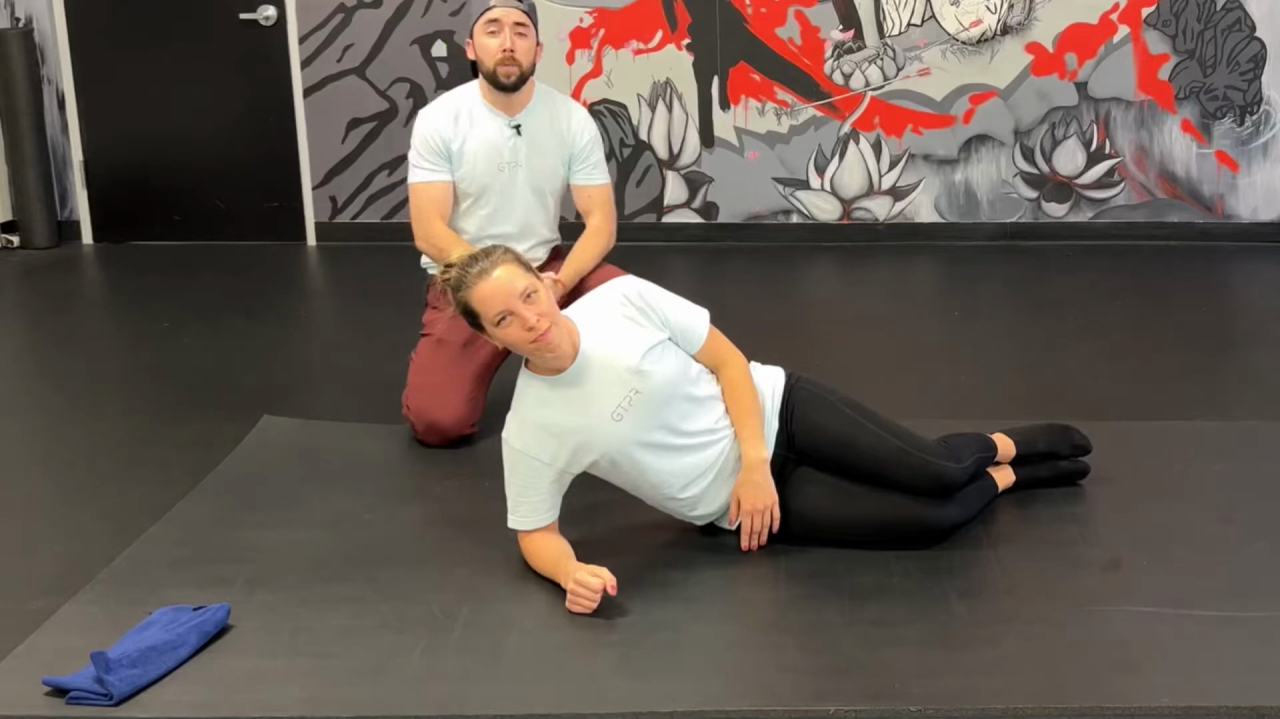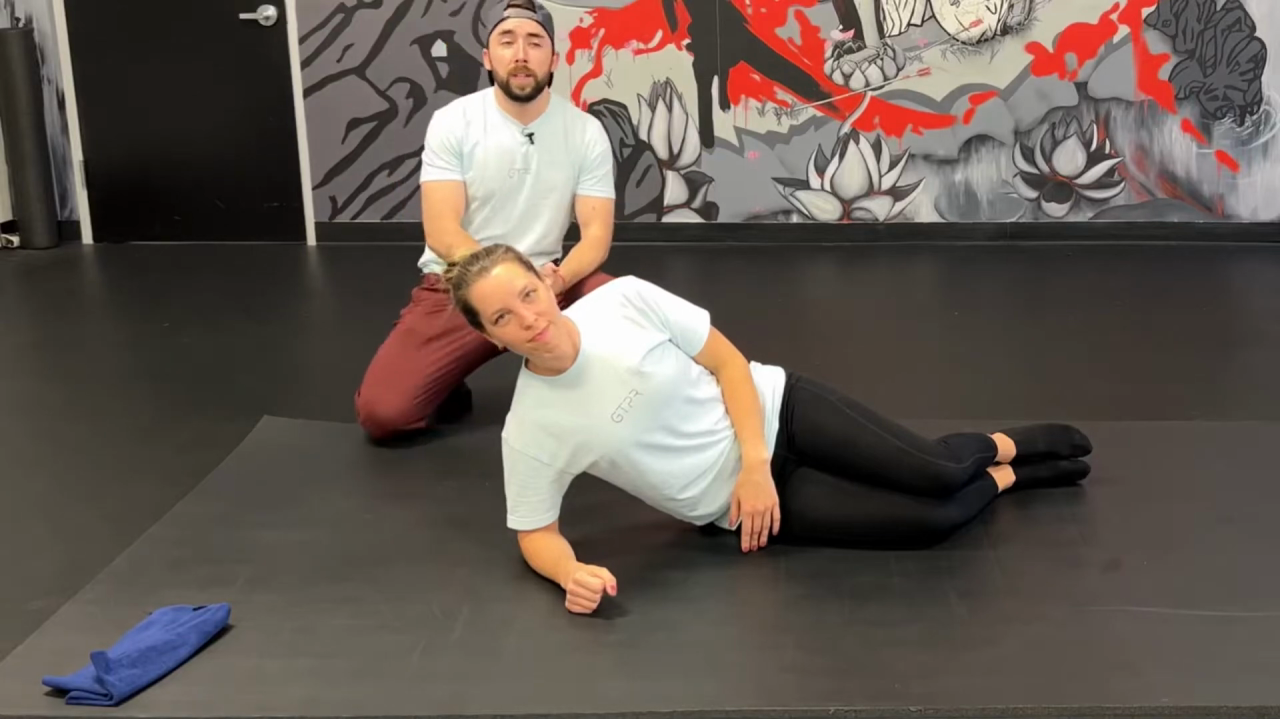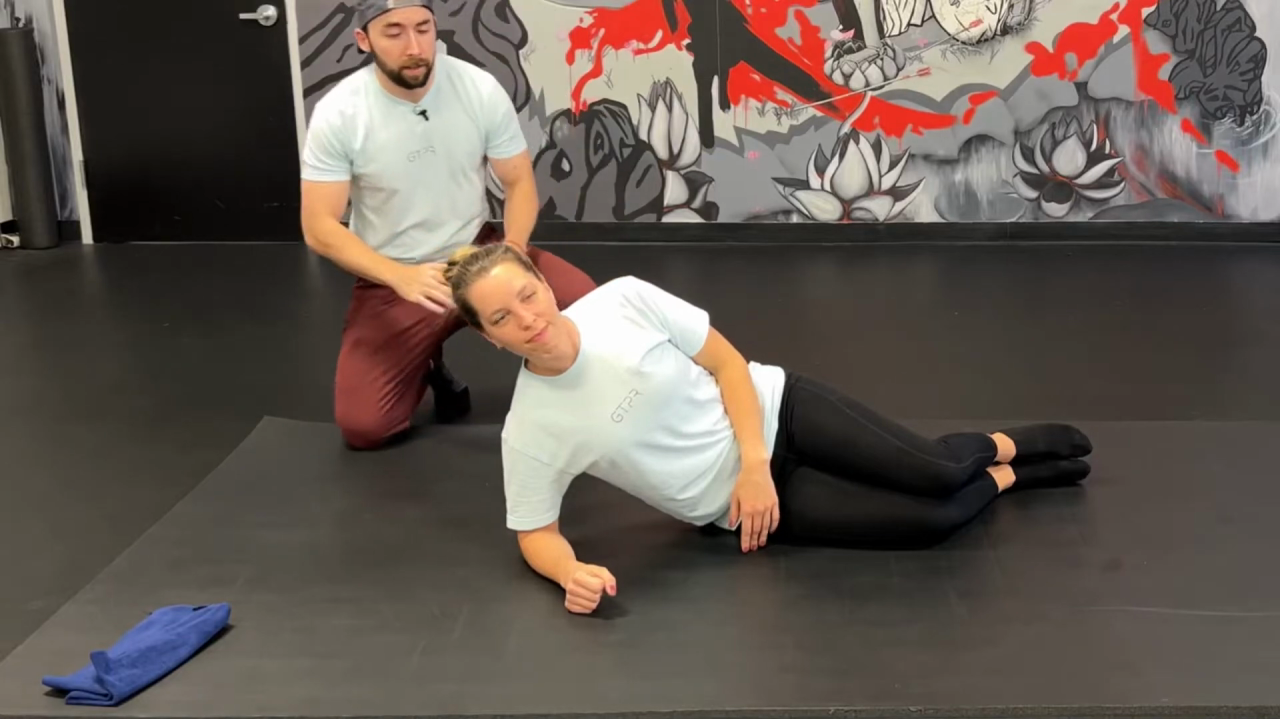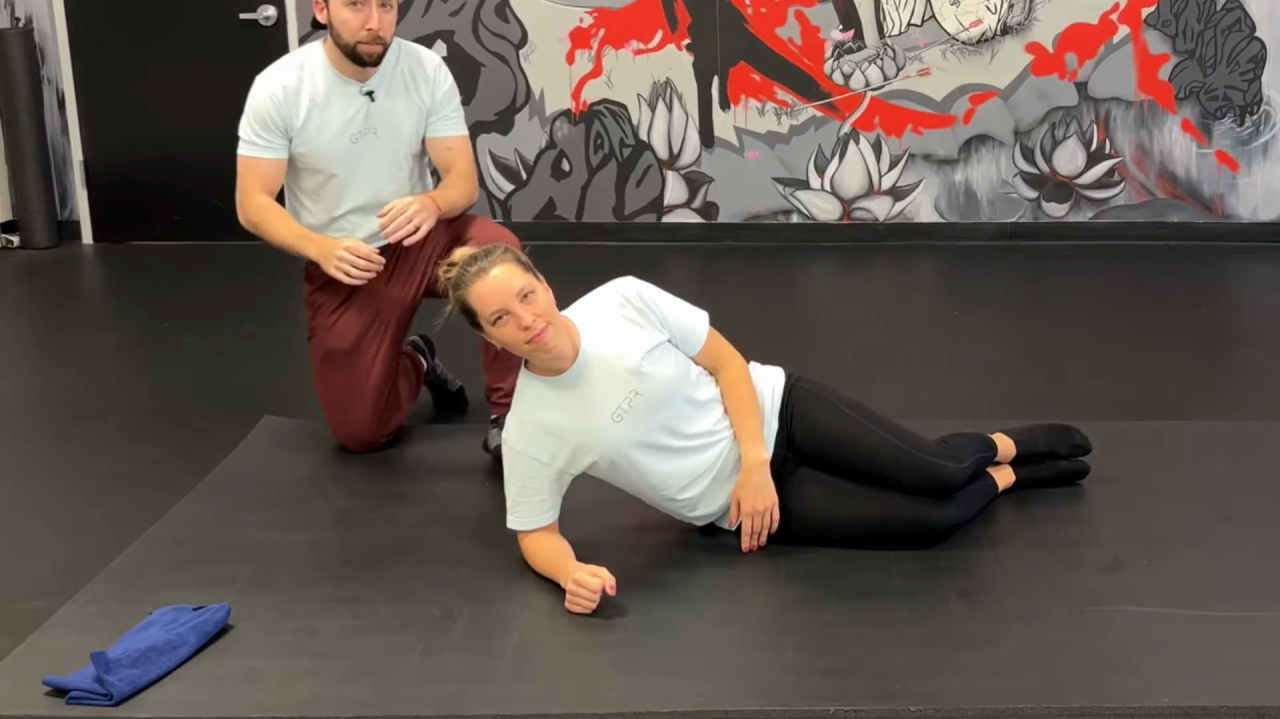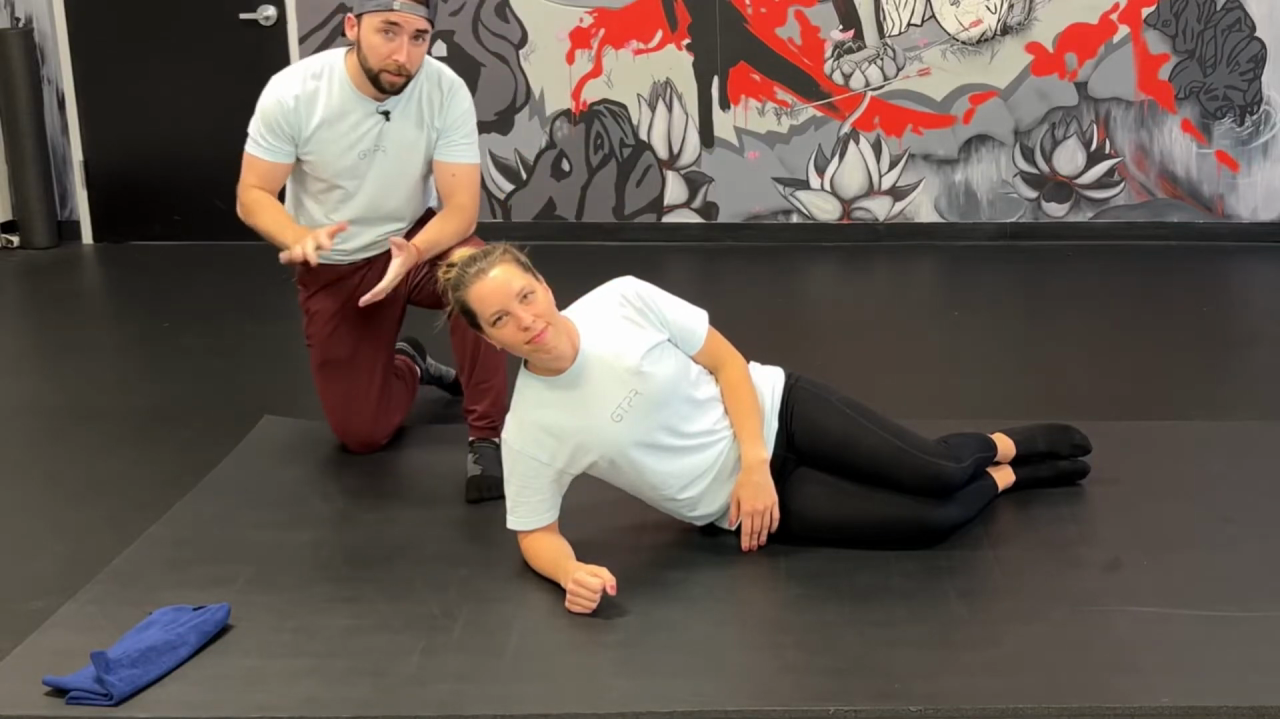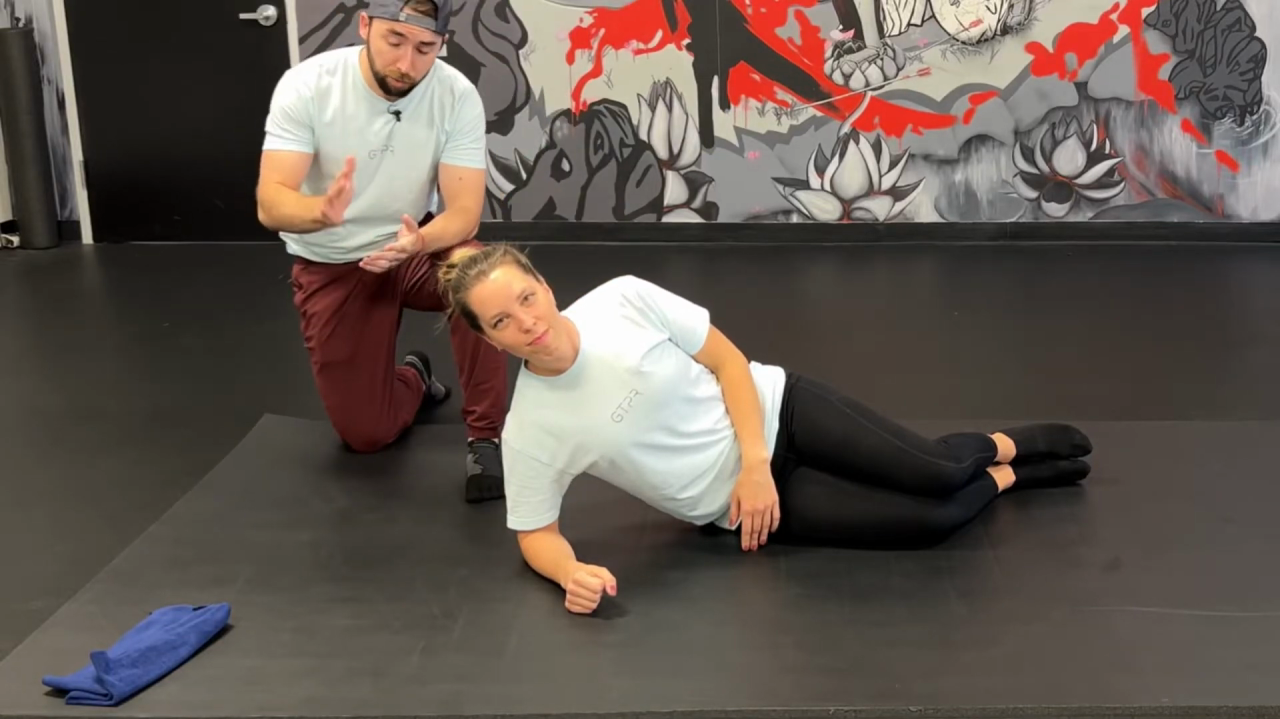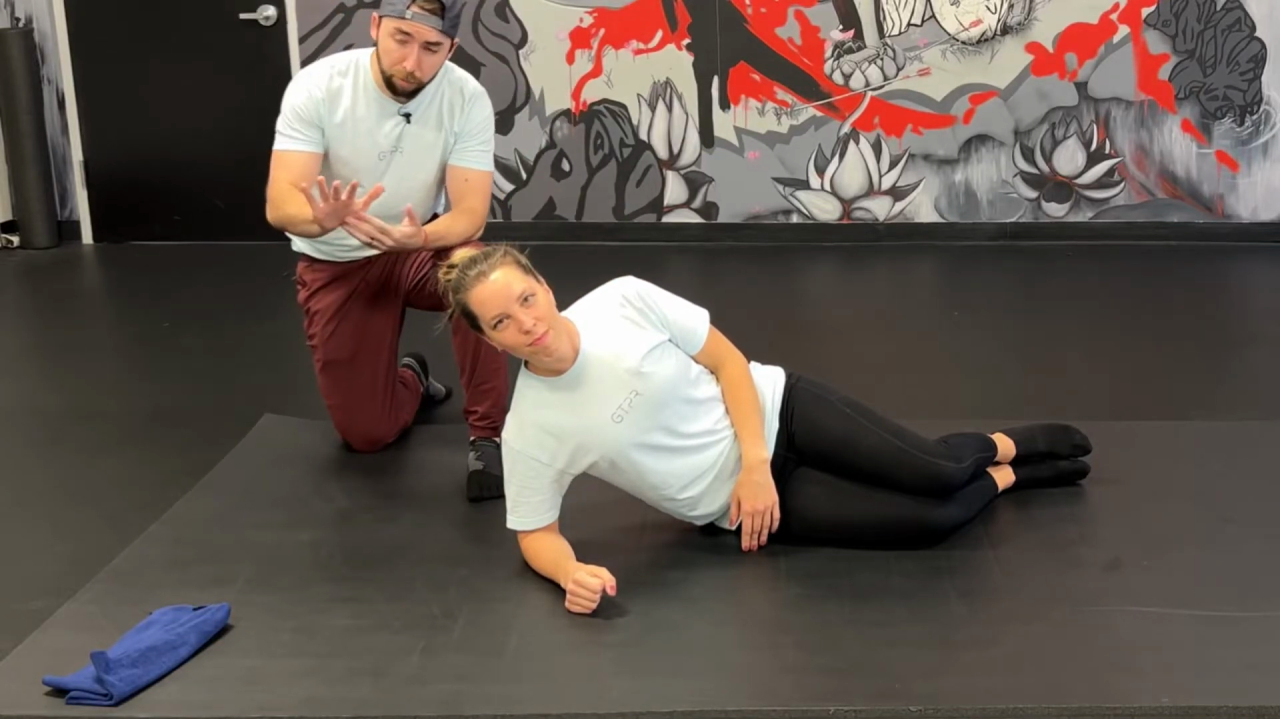
dt=0.5s
person 1, frame 1
left shoulder: (625, 297)
right shoulder: (529, 430)
left elbow: (729, 362)
right elbow: (535, 533)
left wrist: (754, 462)
right wrist: (570, 573)
left hip: (770, 409)
right hip: (729, 498)
left knee: (935, 472)
right knee: (929, 522)
left ankle: (1005, 444)
right ankle: (1003, 478)
person 1, frame 2
left shoulder: (625, 299)
right shoulder: (529, 432)
left elbow: (729, 363)
right elbow: (534, 533)
left wrist: (754, 462)
right wrist: (571, 573)
left hip: (772, 411)
right hip: (726, 499)
left knee: (936, 473)
right knee: (931, 522)
left ankle: (1006, 446)
right ankle: (1005, 479)
person 1, frame 3
left shoulder: (623, 299)
right shoulder: (527, 433)
left elbow: (728, 364)
right elbow: (534, 534)
left wrist: (754, 462)
right wrist: (570, 574)
left hip: (770, 412)
right hip: (728, 497)
left knee: (936, 474)
right knee: (930, 524)
left ankle: (1006, 445)
right ankle: (1005, 479)
person 1, frame 4
left shoulder: (624, 299)
right shoulder: (529, 431)
left elbow: (729, 364)
right elbow: (535, 533)
left wrist: (755, 463)
right wrist: (570, 573)
left hip: (773, 409)
right hip: (730, 500)
left knee: (936, 472)
right knee: (930, 522)
left ankle: (1006, 447)
right ankle: (1004, 478)
person 1, frame 5
left shoulder: (623, 298)
right shoulder: (529, 431)
left elbow: (728, 363)
right elbow: (536, 533)
left wrist: (754, 462)
right wrist: (570, 573)
left hip: (772, 409)
right hip: (730, 497)
left knee: (935, 471)
right knee: (929, 522)
left ankle: (1007, 444)
right ankle: (1005, 478)
person 1, frame 6
left shoulder: (623, 298)
right shoulder: (529, 431)
left elbow: (729, 362)
right elbow: (535, 533)
left wrist: (755, 462)
right wrist: (570, 572)
left hip: (773, 410)
right hip: (728, 501)
left knee: (935, 473)
right knee: (931, 522)
left ankle: (1007, 446)
right ankle: (1003, 479)
person 1, frame 7
left shoulder: (624, 298)
right shoulder: (528, 431)
left elbow: (729, 361)
right elbow: (535, 533)
left wrist: (754, 462)
right wrist: (570, 573)
left hip: (772, 409)
right hip: (726, 495)
left knee: (935, 472)
right knee: (929, 523)
left ankle: (1004, 444)
right ankle: (1004, 479)
person 2, frame 1
left shoulder: (574, 121)
right shoulder: (438, 120)
left elbow: (601, 223)
right elbow: (430, 232)
left wrist: (558, 285)
left hip: (546, 268)
right knee: (438, 422)
right ankle: (438, 363)
person 2, frame 2
left shoulder: (587, 134)
right shoulder: (452, 122)
left elbow: (597, 235)
right elbow: (442, 234)
left wrist: (555, 281)
left hip: (544, 281)
right hip: (452, 288)
right knee: (382, 414)
right ankle: (448, 371)
person 2, frame 3
left shoulder: (480, 88)
right shoulder: (337, 115)
left elbow: (520, 183)
right elbow: (319, 225)
left wrist: (514, 250)
right wrist: (399, 277)
right hip: (395, 281)
right knee: (364, 428)
right ankle: (423, 367)
person 2, frame 4
left shoulder: (427, 70)
right shoulder: (278, 89)
left elbow: (463, 178)
right elbow: (252, 205)
left wrist: (431, 205)
right wrist: (322, 249)
left hip: (419, 238)
right hip: (341, 267)
left knee: (498, 251)
right knee: (360, 434)
left ankle: (506, 412)
right ankle: (415, 364)
person 2, frame 5
left shoulder: (447, 91)
right shoulder: (291, 92)
left elbow: (462, 207)
right elbow: (251, 198)
left wrist: (413, 254)
right wrist: (296, 234)
left hip: (414, 240)
right hip: (332, 268)
right knee: (362, 435)
left ankle: (487, 437)
right ankle: (405, 365)
person 2, frame 6
left shoulder: (458, 96)
right shoulder: (306, 86)
left elbow: (465, 211)
right elbow: (270, 205)
left wrist: (418, 242)
right wrist: (322, 210)
left hip: (414, 244)
right hip: (329, 268)
right knee: (365, 435)
left ankle: (486, 436)
right ankle: (413, 380)
person 2, frame 7
left shoulder: (468, 99)
right shoulder: (317, 86)
left elbow: (471, 213)
right elbow: (279, 204)
left wrist: (417, 236)
right wrist: (325, 218)
left hip: (418, 245)
right hip: (335, 265)
right knee: (366, 434)
left ankle: (487, 435)
right ankle: (412, 381)
